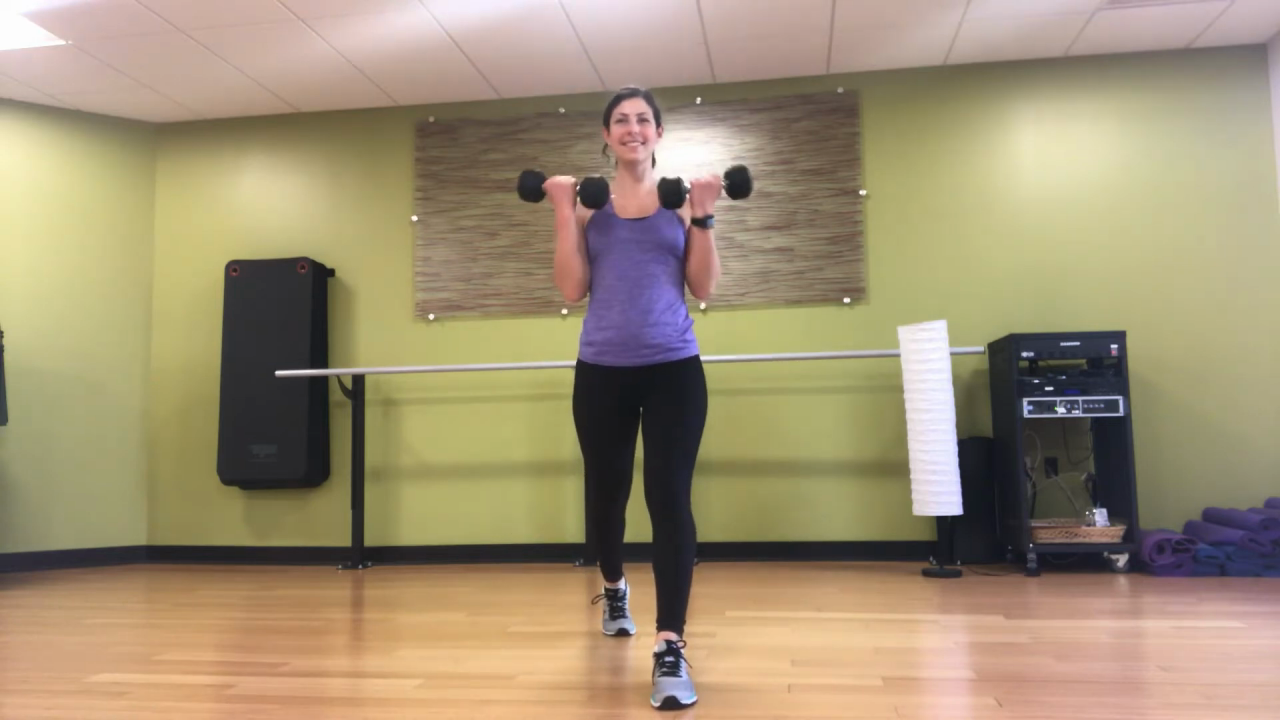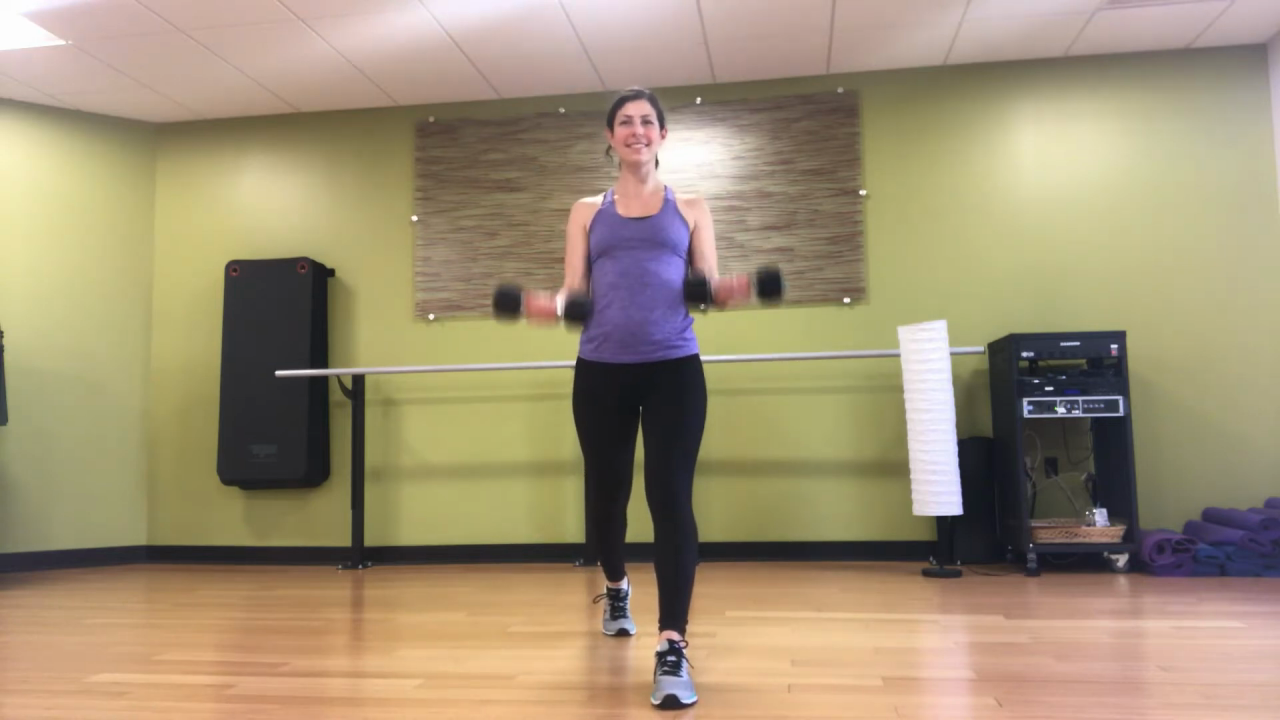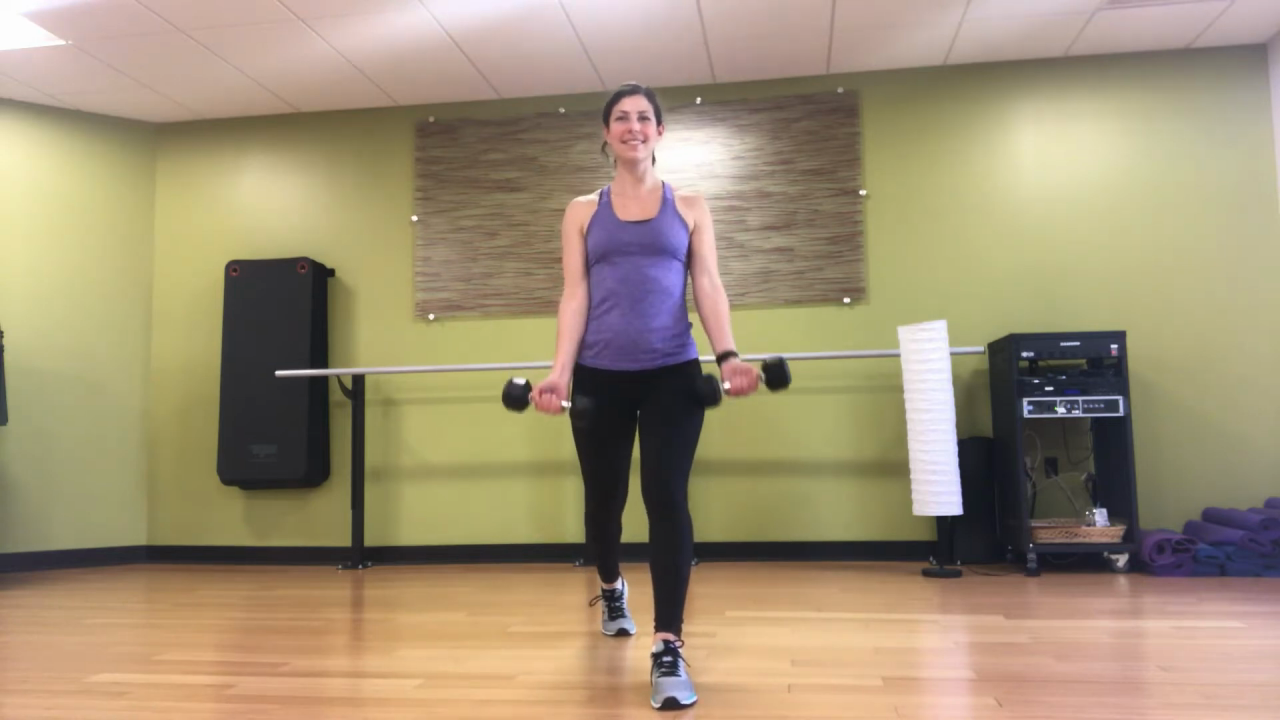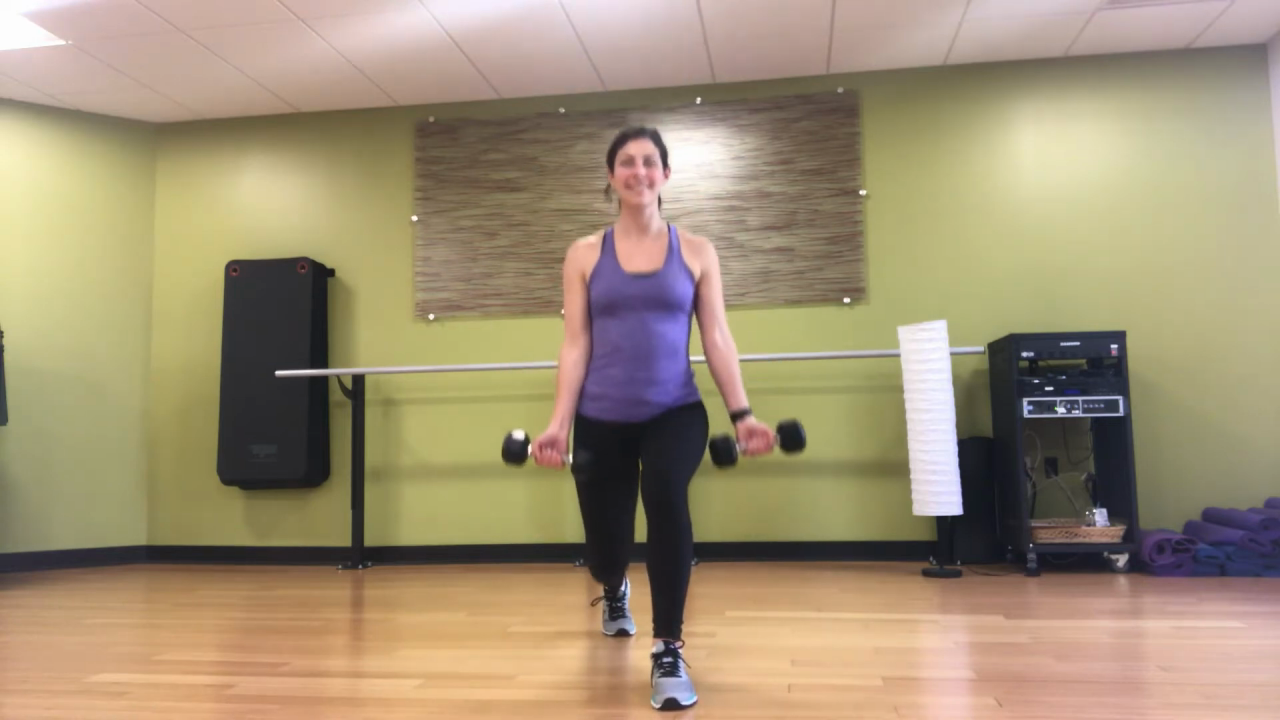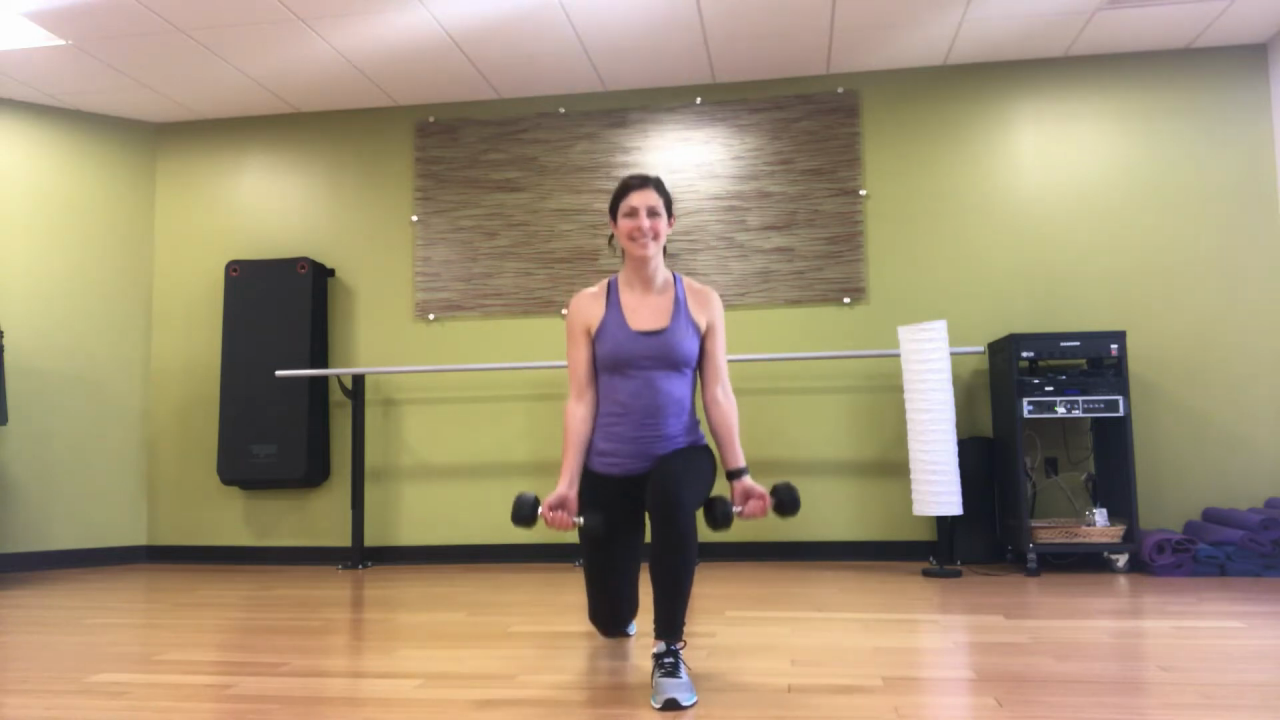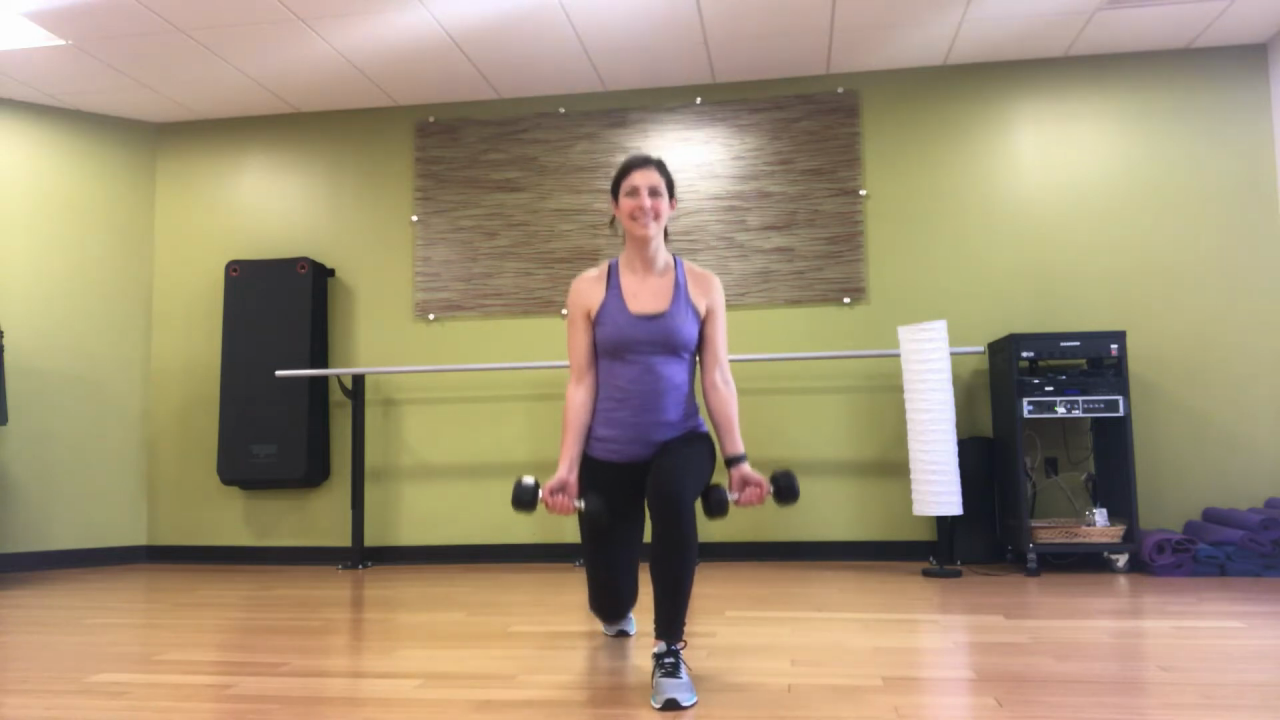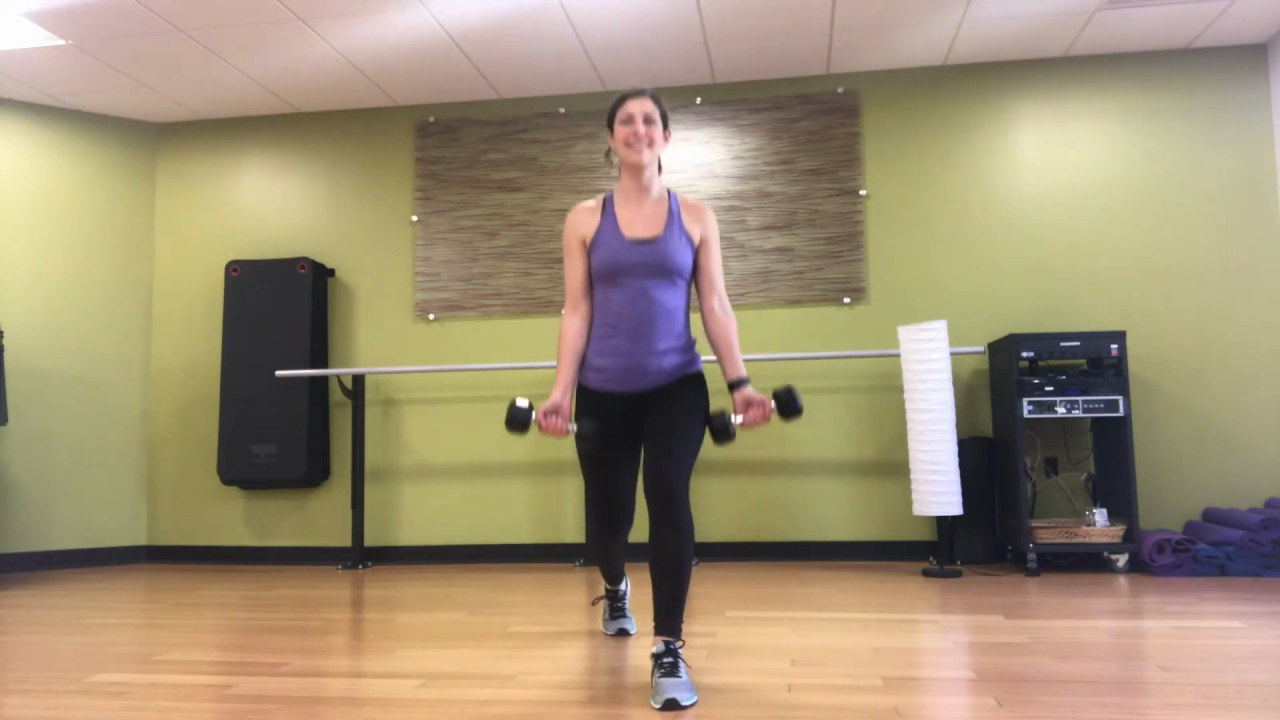
dt=0.3s
person 1, frame 1
left shoulder: (683, 201)
right shoulder: (586, 206)
left elbow: (703, 286)
right elbow: (573, 290)
left wrist: (702, 215)
right wrist: (563, 213)
left hip: (673, 368)
right hip: (601, 370)
left knee: (669, 497)
right knee: (606, 494)
left ankle: (670, 649)
right ankle: (614, 589)
person 1, frame 2
left shoulder: (691, 207)
right shoulder: (587, 210)
left elbow: (702, 282)
right elbow: (577, 288)
left wrist: (721, 288)
right wrist: (556, 301)
left hip: (673, 366)
right hip: (602, 369)
left knee: (670, 496)
right knee: (607, 493)
left ankle: (672, 649)
right ankle: (615, 589)
person 1, frame 3
left shoulder: (689, 206)
right shoulder: (583, 210)
left elbow: (707, 286)
right elbow: (575, 295)
left wrist: (727, 356)
right wrist: (559, 371)
left hip: (671, 372)
right hip: (600, 375)
left knee: (665, 495)
right knee: (603, 499)
left ankle: (668, 649)
right ankle: (613, 589)
person 1, frame 4
left shoulder: (696, 251)
right shoulder: (584, 254)
left elbow: (716, 336)
right elbow: (575, 345)
left wrist: (741, 413)
right wrist: (559, 422)
left hip: (674, 411)
right hip: (603, 419)
left knee: (665, 493)
right knee: (606, 545)
left ankle: (668, 651)
right ankle: (616, 590)
person 1, frame 5
left shoulder: (702, 302)
right shoulder: (588, 306)
left elbow: (717, 394)
right elbow: (581, 400)
left wrist: (738, 474)
right wrist: (568, 482)
left hip: (680, 455)
right hip: (608, 469)
left knee: (671, 500)
right knee: (610, 618)
left ankle: (668, 654)
right ankle: (624, 604)
person 1, frame 6
left shoulder: (703, 286)
right shoulder: (589, 288)
left elbow: (717, 379)
right elbow: (581, 384)
left wrist: (737, 460)
right wrist: (567, 466)
left hip: (680, 442)
right hip: (608, 456)
left knee: (672, 497)
right knee: (610, 604)
left ankle: (669, 653)
right ankle: (622, 605)
person 1, frame 7
left shoulder: (695, 216)
right shoulder: (584, 219)
left elbow: (714, 304)
right elbow: (576, 312)
left wrist: (738, 381)
right wrist: (561, 389)
left hip: (675, 385)
right hip: (604, 391)
left knee: (667, 494)
right knee: (609, 508)
left ankle: (668, 650)
right ankle: (616, 589)
